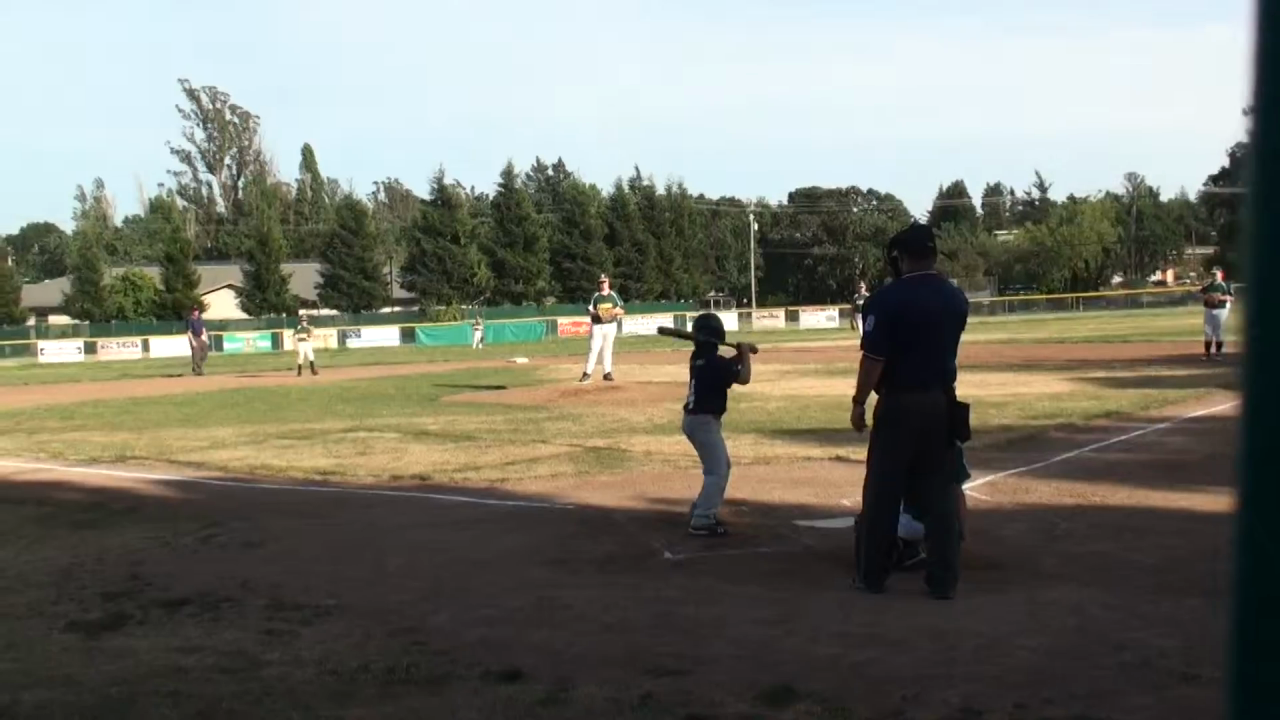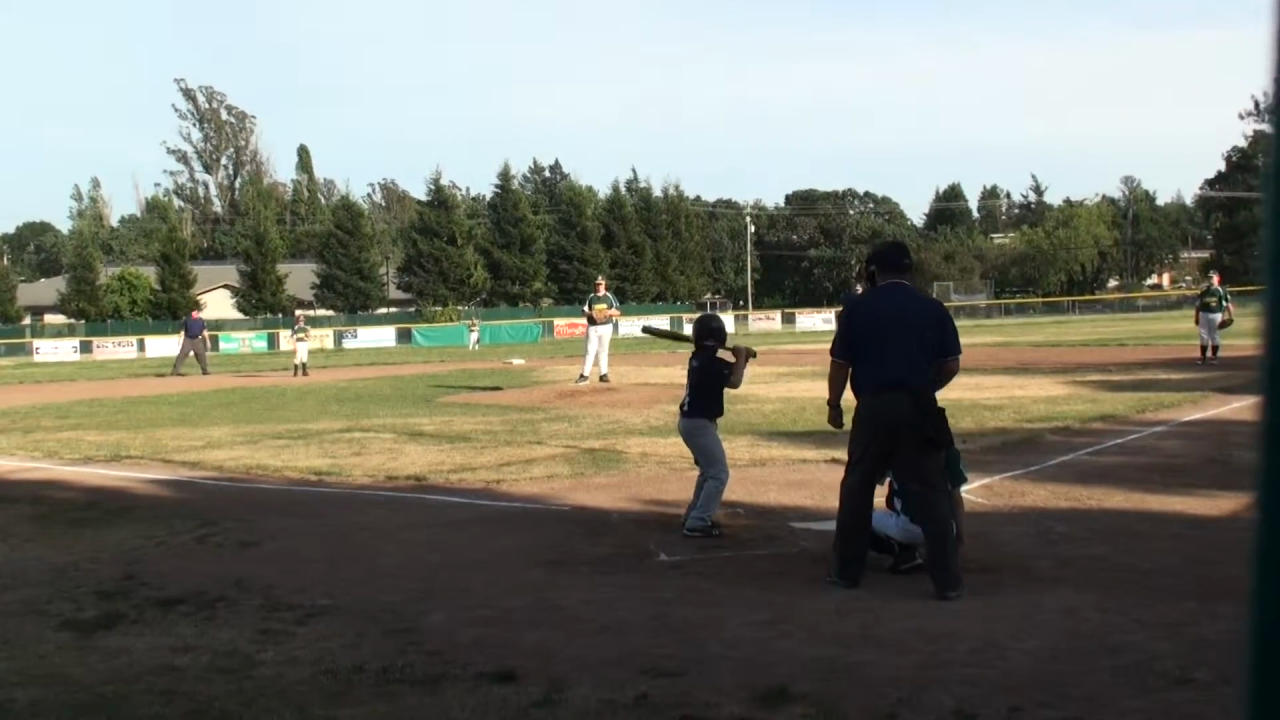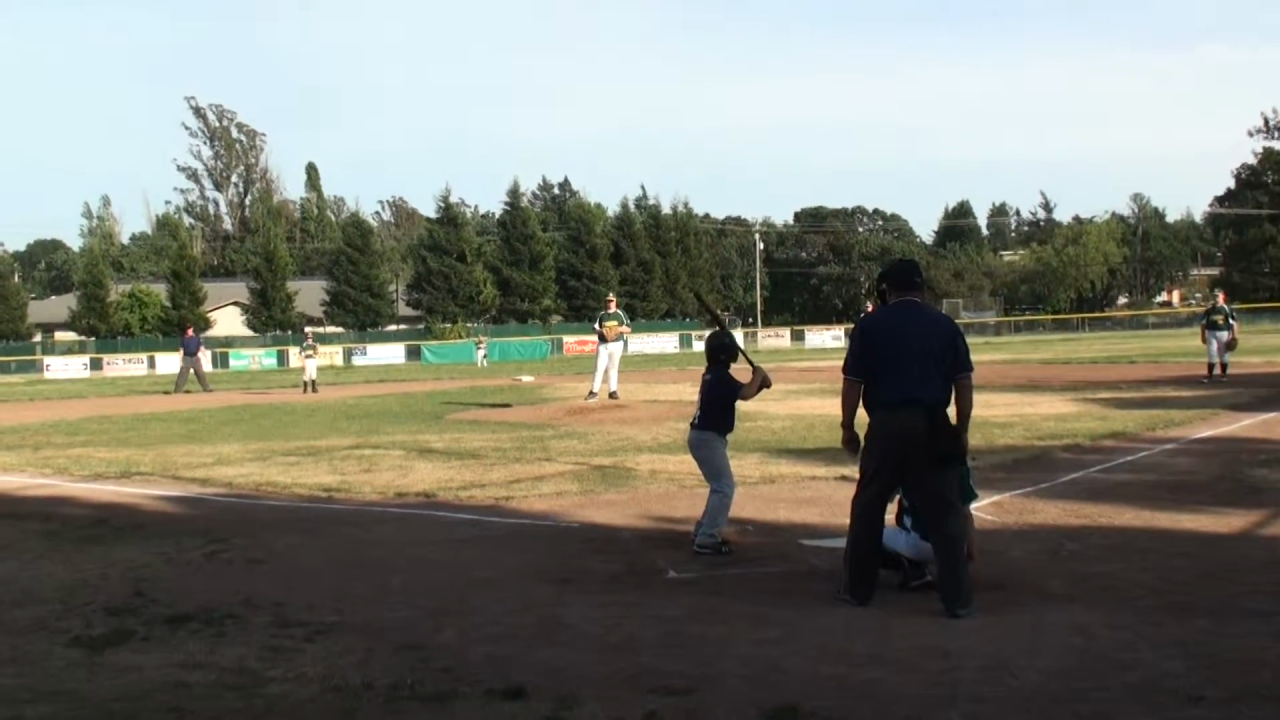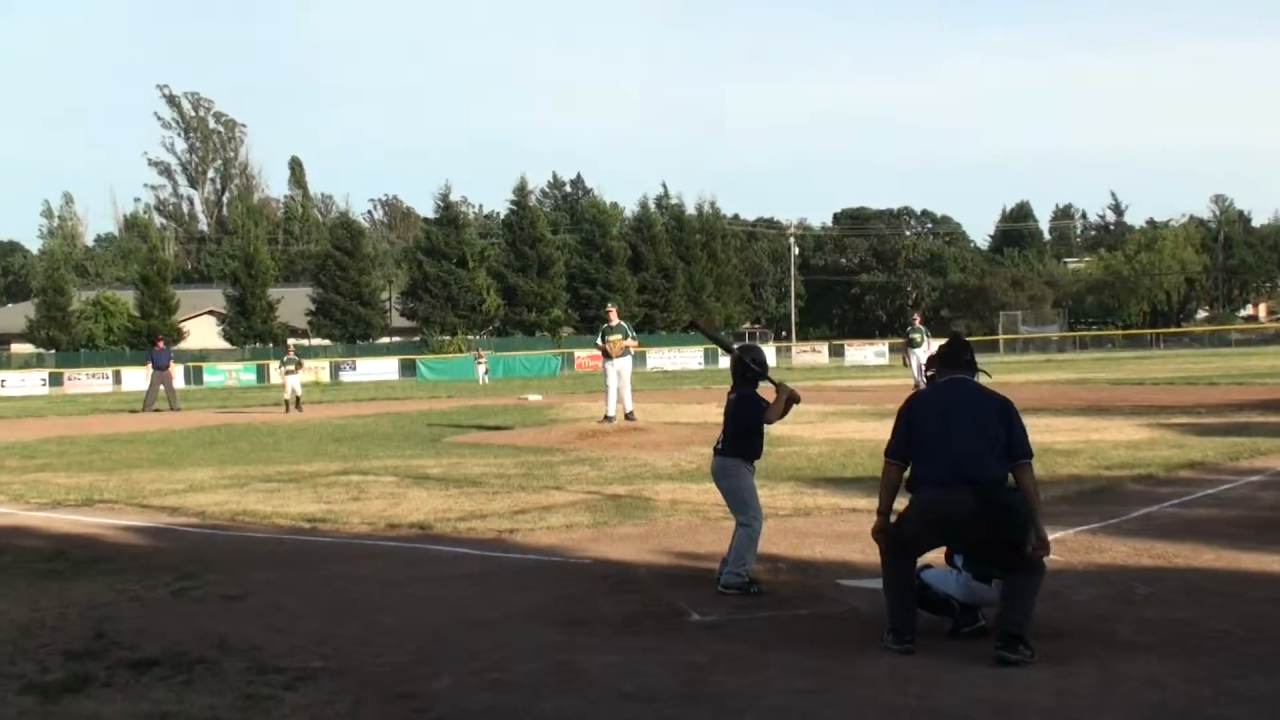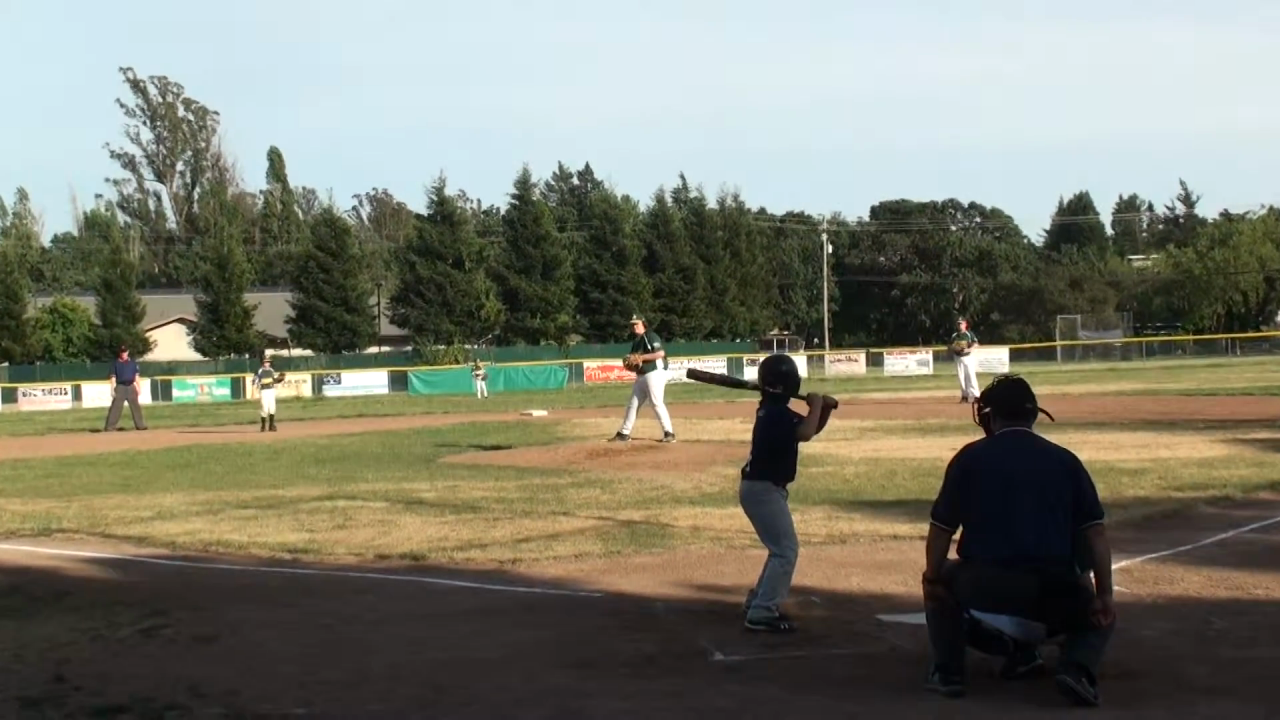
dt=1s
person 1, frame 1
left shoulder: (888, 298)
right shoulder: (955, 298)
left elbow: (873, 359)
left wrist: (859, 403)
left hip: (899, 405)
right hip: (941, 404)
left knee: (882, 491)
right knee: (939, 493)
left ankle: (871, 575)
right ankle: (943, 580)
person 1, frame 2
left shoulder: (857, 307)
right shoulder: (932, 307)
left elbow: (840, 364)
right elbow: (951, 365)
left wrist: (834, 405)
left hip: (873, 409)
right hip: (918, 409)
left knee: (857, 489)
right knee: (931, 493)
left ankle: (847, 571)
right ankle: (947, 580)
person 1, frame 3
left shoulder: (871, 324)
right shoulder: (944, 324)
left elbow: (853, 383)
right elbow: (964, 384)
left wrist: (848, 427)
right wrist: (961, 431)
left hip: (885, 427)
right hip: (932, 426)
left knee: (868, 507)
right knee: (944, 511)
left ankle: (857, 589)
right ankle: (957, 598)
person 1, frame 4
left shoulder: (918, 402)
right shoulder: (999, 404)
left elbow: (894, 465)
right elbow: (1023, 469)
left wrist: (883, 516)
right wrist: (1036, 525)
left hip: (931, 504)
right hip: (985, 506)
left knee: (896, 548)
right knee: (1027, 564)
left ankle: (901, 634)
right ankle: (1012, 639)
person 1, frame 5
left shoulder: (970, 457)
right shoulder: (1064, 459)
left elbow: (941, 529)
right elbow: (1094, 530)
left wrist: (932, 580)
right wrist: (1104, 593)
left hip: (984, 584)
right hip: (1051, 587)
left knee: (942, 581)
right knee: (1098, 615)
left ankle: (947, 671)
right ankle: (1077, 669)
person 2, frame 1
left shoulder: (699, 357)
right shoulder: (713, 361)
left elbow: (726, 367)
right elbow: (743, 378)
left wrist: (740, 355)
right wrist: (745, 354)
left hip: (696, 419)
right hip: (703, 421)
left knee: (721, 466)
right knee: (717, 471)
left ankle: (702, 511)
right ankle: (701, 522)
person 2, frame 2
left shoulder: (699, 358)
right shoulder: (709, 362)
left elbow: (729, 371)
right elbow: (735, 382)
left wrist: (742, 357)
right wrist: (741, 357)
left hip: (691, 421)
right hip: (700, 424)
left knee: (709, 471)
right knee: (719, 473)
left ankle: (694, 515)
right ankle: (697, 523)
person 2, frame 3
left shoulder: (714, 375)
right shoulder: (720, 377)
left elbow: (742, 391)
right elbow: (744, 394)
left wrist: (760, 383)
right wrist: (758, 376)
left hip: (705, 436)
right hip: (708, 438)
left knee: (721, 486)
right knee: (724, 488)
left ankle: (703, 532)
right ankle: (706, 540)
person 2, frame 4
left shoulder: (741, 394)
right shoulder: (746, 396)
left elbow: (775, 414)
right elbow: (770, 417)
left wrist: (788, 400)
right wrist: (782, 394)
left hip: (731, 463)
right hip: (732, 465)
left knee: (747, 519)
right knee: (751, 521)
left ankle: (729, 571)
right ankle: (733, 579)
person 2, frame 5
left shoulder: (774, 411)
right shoulder: (776, 413)
left elbow: (811, 429)
right elbow: (805, 433)
left wrist: (824, 409)
right wrist: (815, 405)
left hip: (762, 487)
right hip: (763, 489)
left knee: (781, 548)
right knee: (786, 550)
left ankle: (758, 604)
right ankle: (762, 614)
